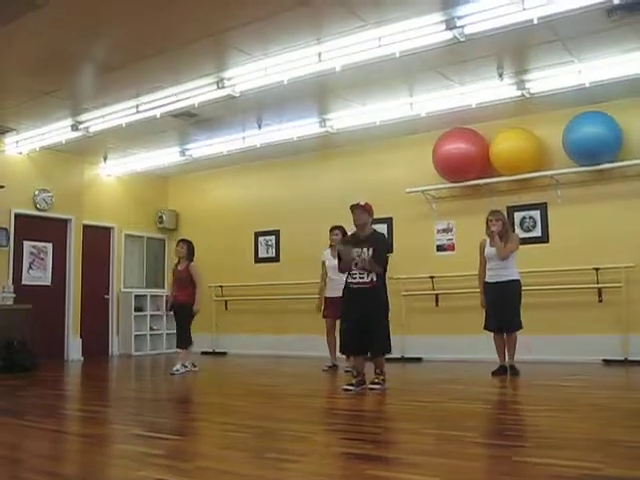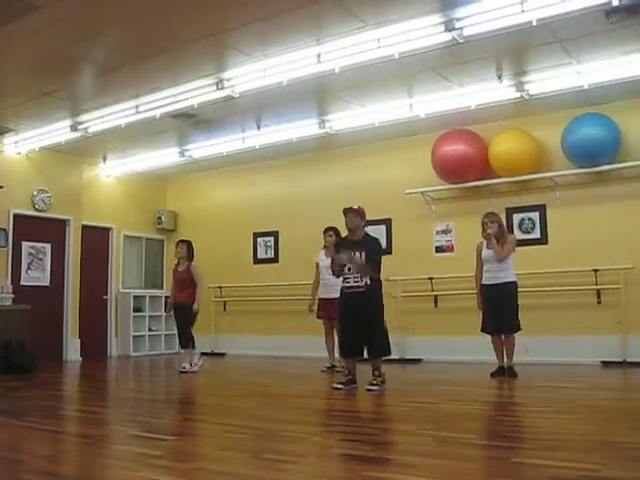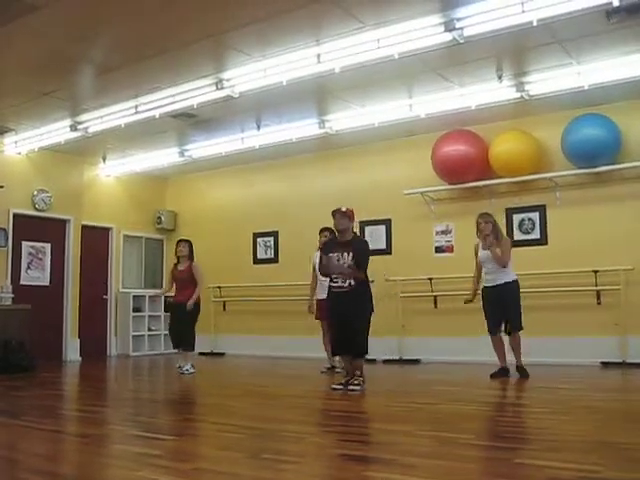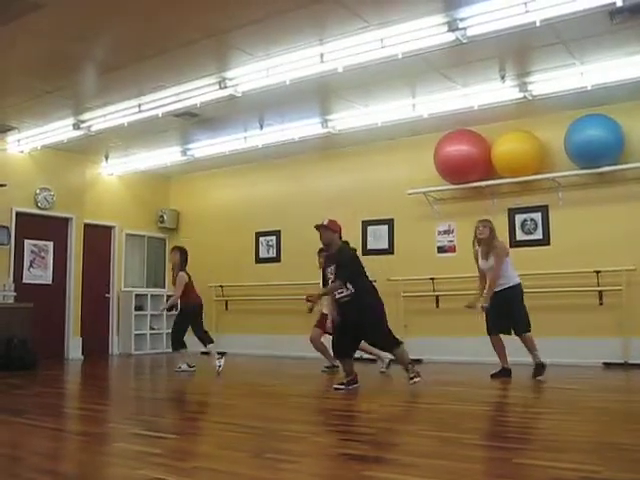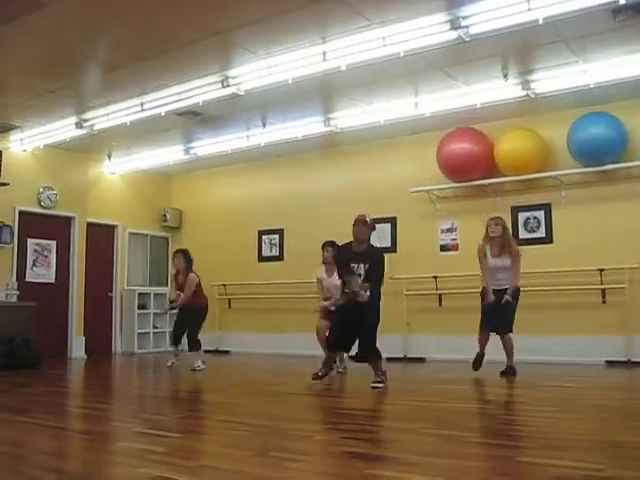
dt=0.5s
person 1, frame 1
left shoulder: (379, 239)
right shoulder: (348, 241)
left elbow: (376, 267)
right elbow: (343, 269)
left wrist: (353, 256)
right wrist: (345, 256)
left hip: (375, 297)
right hip: (352, 297)
left knee: (377, 339)
right knee: (354, 339)
left ankle: (379, 375)
right ankle: (359, 376)
person 1, frame 2
left shoulder: (372, 243)
right shoulder: (341, 245)
left elbow: (372, 271)
right elbow: (336, 271)
left wrist: (351, 264)
right wrist: (337, 265)
left hip: (370, 300)
right hip: (348, 300)
left knee: (375, 340)
right knee: (347, 340)
left ankle: (378, 376)
right ankle: (351, 376)
person 1, frame 3
left shoulder: (360, 244)
right shoulder: (328, 246)
left elbow: (360, 274)
right elbow: (324, 272)
left wrist: (340, 269)
right wrist: (326, 267)
left hip: (358, 300)
right hip: (336, 300)
left knee: (357, 340)
right knee: (339, 340)
left ankle: (359, 377)
right ankle: (349, 375)
person 1, frame 4
left shoulder: (346, 254)
right shoulder: (328, 260)
left elbow: (338, 283)
left wrist: (318, 296)
right wrist: (335, 312)
left hip: (367, 304)
right hip: (347, 307)
left knee: (384, 337)
right knee: (341, 346)
left ankle: (411, 370)
right ankle: (351, 377)
person 1, frame 5
left shoulder: (376, 256)
right shoulder: (343, 252)
left elbow: (372, 286)
right elbow: (347, 279)
left wrist: (343, 299)
right wrist: (355, 290)
left hip: (367, 306)
right hip: (347, 303)
left knee: (368, 344)
right knee: (335, 339)
left ankle: (380, 374)
right ankle: (326, 367)
person 2, frame 1
left shoulder: (512, 238)
right shoulder: (484, 243)
left elbow: (504, 255)
right elbow: (482, 269)
left wrist: (496, 237)
right wrist: (482, 293)
left hip: (510, 284)
right hip: (491, 286)
left knee: (511, 326)
right knee: (495, 327)
left ankle: (511, 363)
right ankle: (502, 364)
person 2, frame 2
left shoulder: (509, 240)
right shoulder: (481, 245)
left elbow: (501, 256)
right elbow: (479, 271)
left wrist: (493, 239)
right wrist: (478, 295)
left hip: (507, 286)
right hip: (488, 288)
left knee: (508, 328)
right knee: (493, 329)
left ankle: (509, 365)
right ankle: (501, 365)
person 2, frame 3
left shoulder: (504, 241)
right shoulder: (478, 246)
left elbow: (504, 263)
right elbow: (478, 271)
left wrist: (492, 246)
right wrist: (473, 293)
left hip: (507, 285)
right hip: (489, 289)
left knee: (513, 327)
right knee: (494, 330)
left ankle: (519, 364)
right ankle: (503, 366)
person 2, frame 4
left shoulder: (499, 246)
right shoulder: (477, 251)
left elbow: (496, 274)
left wrist: (487, 297)
right wrist: (477, 297)
left hip: (511, 289)
right hip: (494, 292)
left knee: (521, 329)
right knee: (493, 331)
left ankle: (537, 361)
right ankle: (505, 367)
person 2, frame 5
left shoulder: (512, 247)
right shoulder: (483, 248)
left elbow: (516, 273)
right elbow: (485, 272)
left wrist: (508, 293)
right wrist: (489, 294)
left hip: (510, 291)
right hip: (490, 291)
left knee: (503, 330)
right knee: (485, 326)
left ankle: (510, 365)
right ankle: (481, 353)
person 3, frame 1
right shoulder: (326, 254)
right elbow: (323, 278)
right wrist: (320, 298)
right hip: (330, 296)
right knee: (330, 329)
left ankle: (349, 361)
right ankle: (333, 361)
person 3, frame 2
right shoulder: (320, 255)
right elbow: (317, 279)
right wrist: (312, 298)
left hip: (338, 297)
right hip: (324, 297)
right knee: (328, 330)
right ankle: (332, 362)
person 3, frame 3
right shoulder: (316, 256)
right elbow: (314, 280)
right wrist: (311, 299)
right hip: (321, 298)
right knee: (325, 331)
right ankle: (332, 363)
person 3, frame 4
right shoulder: (324, 273)
left wrist: (331, 320)
left hip: (336, 313)
right hip: (326, 312)
right knee: (314, 338)
left ankle: (383, 357)
right ankle: (333, 363)
person 3, frame 5
right shoulder: (321, 271)
right elbow: (321, 293)
right wrist: (325, 297)
right hip: (329, 307)
right knee: (320, 329)
left ankle: (341, 363)
person 4, frame 1
left shoulder: (191, 266)
right shoulder: (175, 267)
left elbow: (198, 285)
left wrist: (196, 303)
right wrist: (169, 303)
left hip: (188, 303)
right hip: (178, 303)
left knee: (182, 331)
right knee: (184, 332)
left ankle: (180, 363)
right ankle: (188, 362)
person 4, frame 2
left shoulder: (192, 266)
right shoulder: (175, 268)
left elbow: (199, 285)
left wrist: (196, 303)
right wrist: (170, 304)
left hip: (189, 304)
right hip: (178, 304)
left knee: (185, 331)
right knee: (181, 332)
left ankle: (192, 359)
right ankle: (189, 360)
person 4, frame 3
left shoulder: (193, 266)
right shoulder: (174, 267)
left elbow: (199, 285)
right elbow: (170, 286)
left wrist: (193, 300)
right wrist: (160, 294)
left hip: (190, 304)
right hip: (177, 303)
left knee: (188, 332)
right knee: (174, 331)
left ankle: (189, 364)
right ankle: (183, 360)
person 4, frame 4
left shoulder: (181, 275)
right shoulder: (175, 272)
left elbow: (177, 295)
left wrist: (166, 306)
left hip: (194, 306)
right hip: (185, 307)
left knee: (199, 331)
right knee: (176, 334)
left ankle: (217, 357)
right ankle: (185, 363)
person 4, frame 5
left shoulder: (191, 277)
right shoulder: (176, 276)
left elbow: (185, 297)
right elbow: (178, 293)
left wrist: (173, 305)
right wrist: (175, 297)
left hip: (199, 307)
right hip: (186, 306)
left knee: (192, 334)
right knee: (177, 331)
left ankle: (200, 361)
right ankle: (174, 356)
